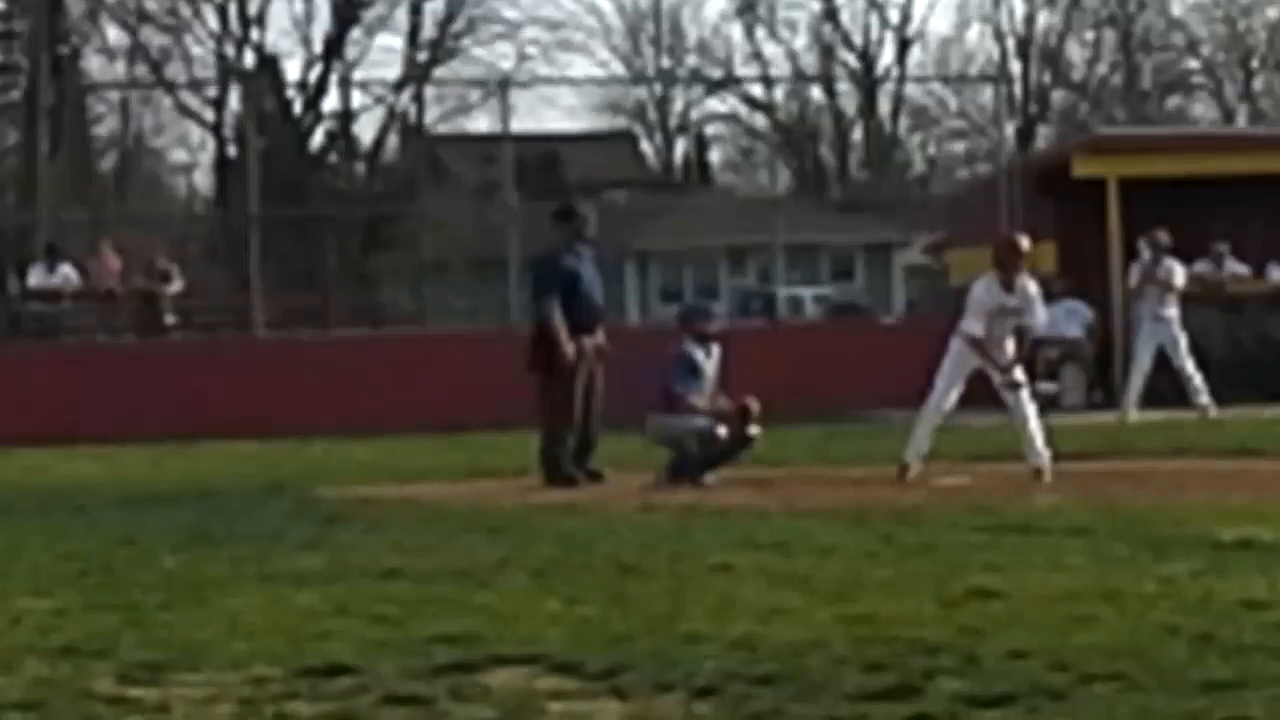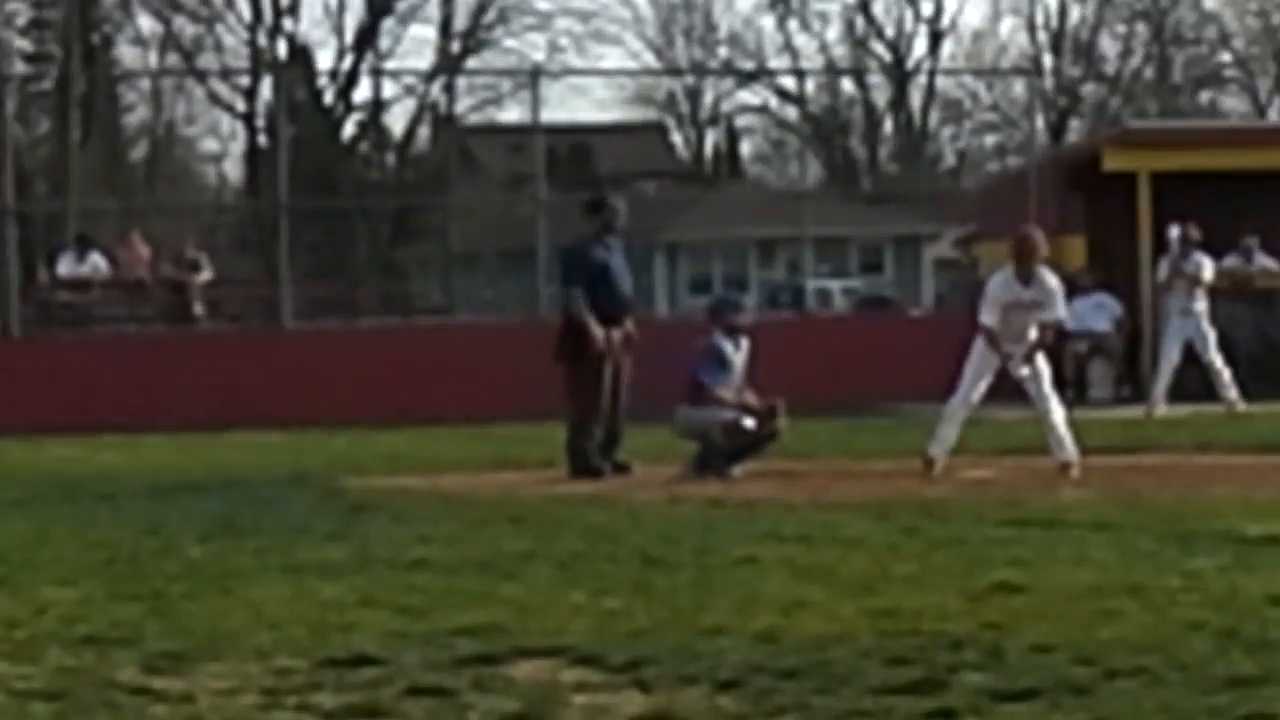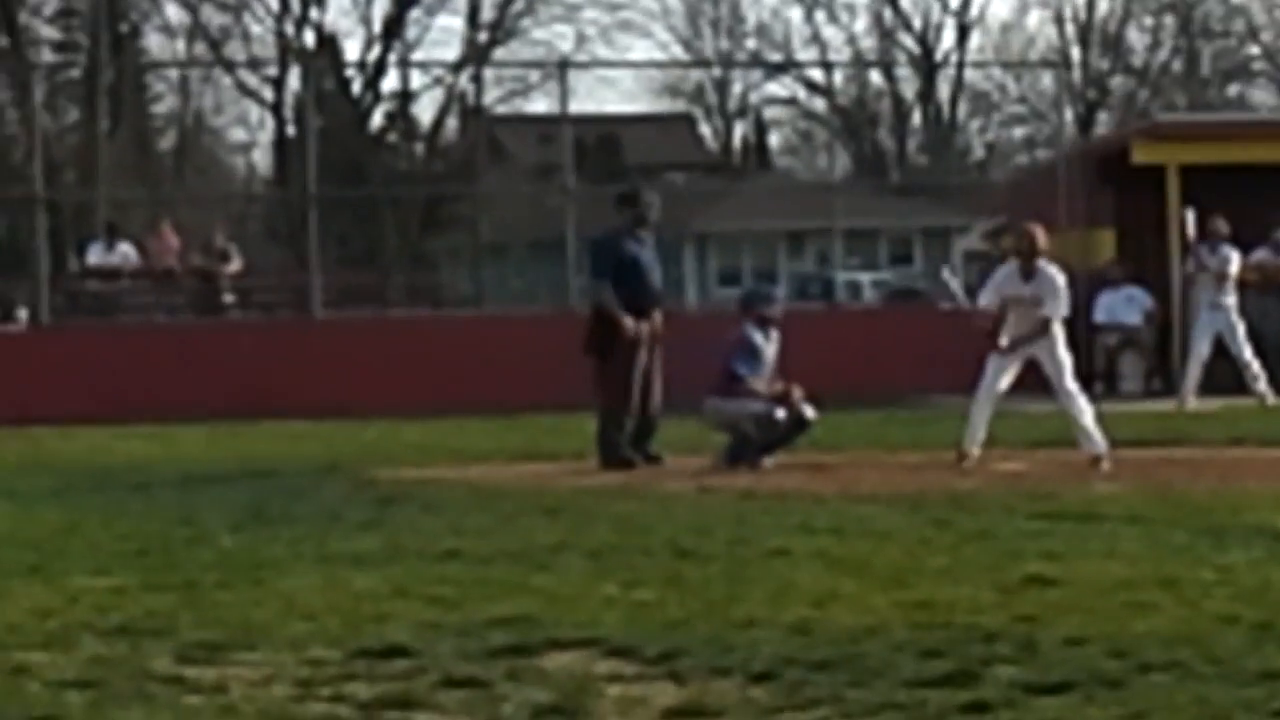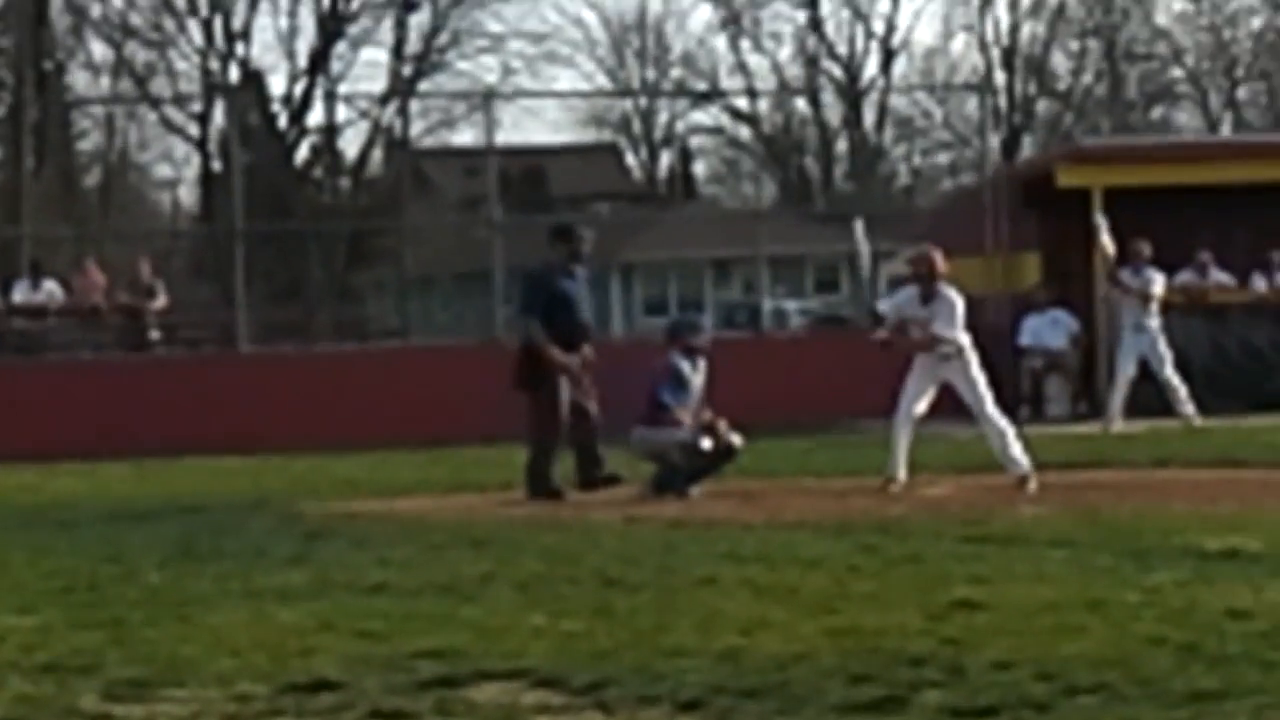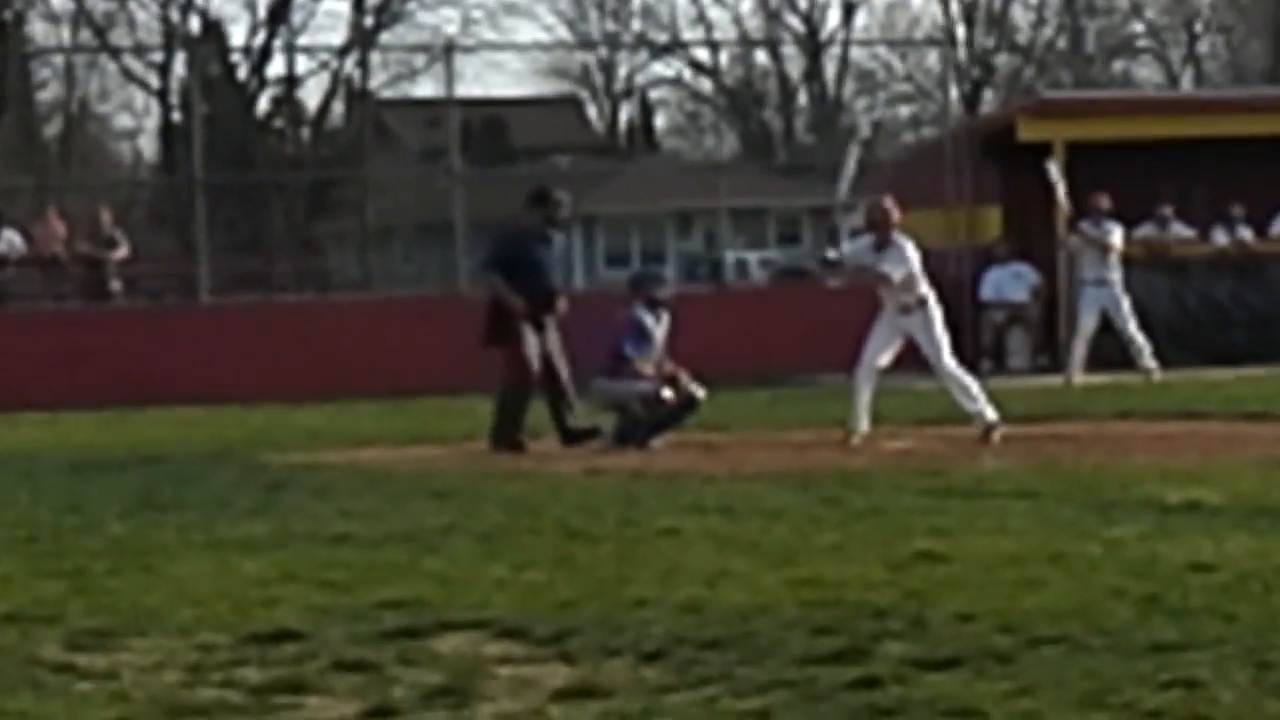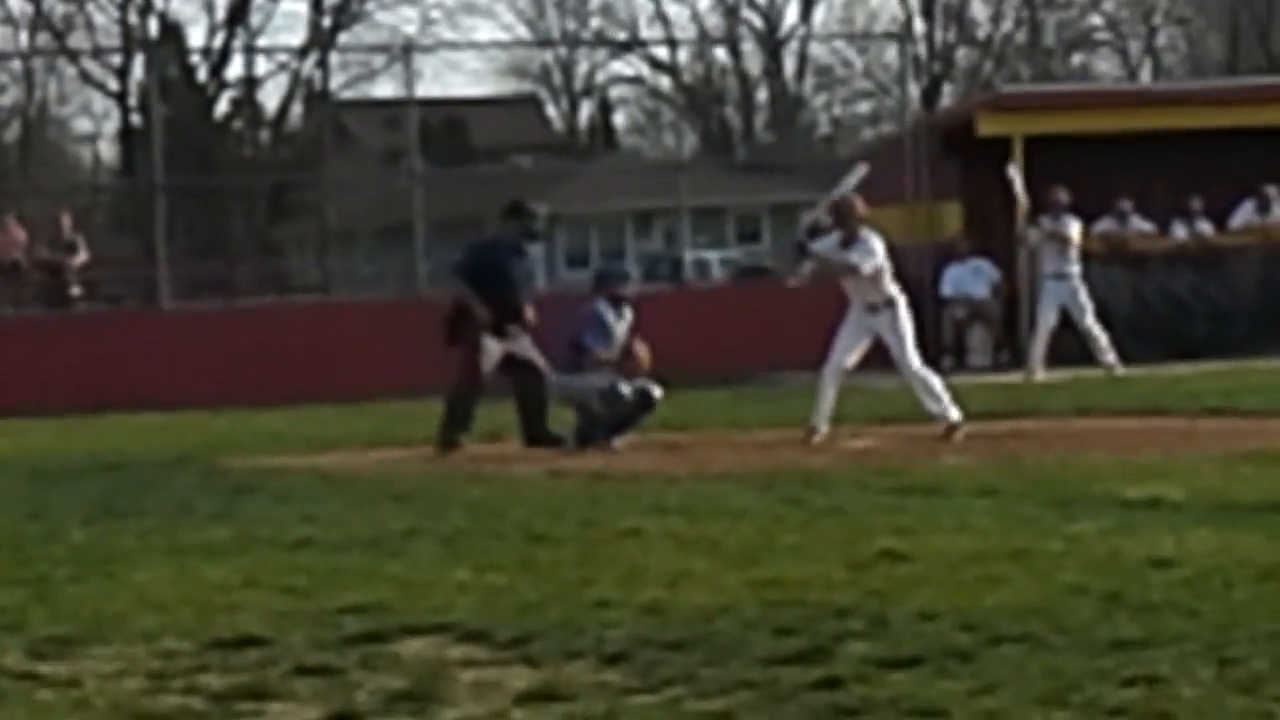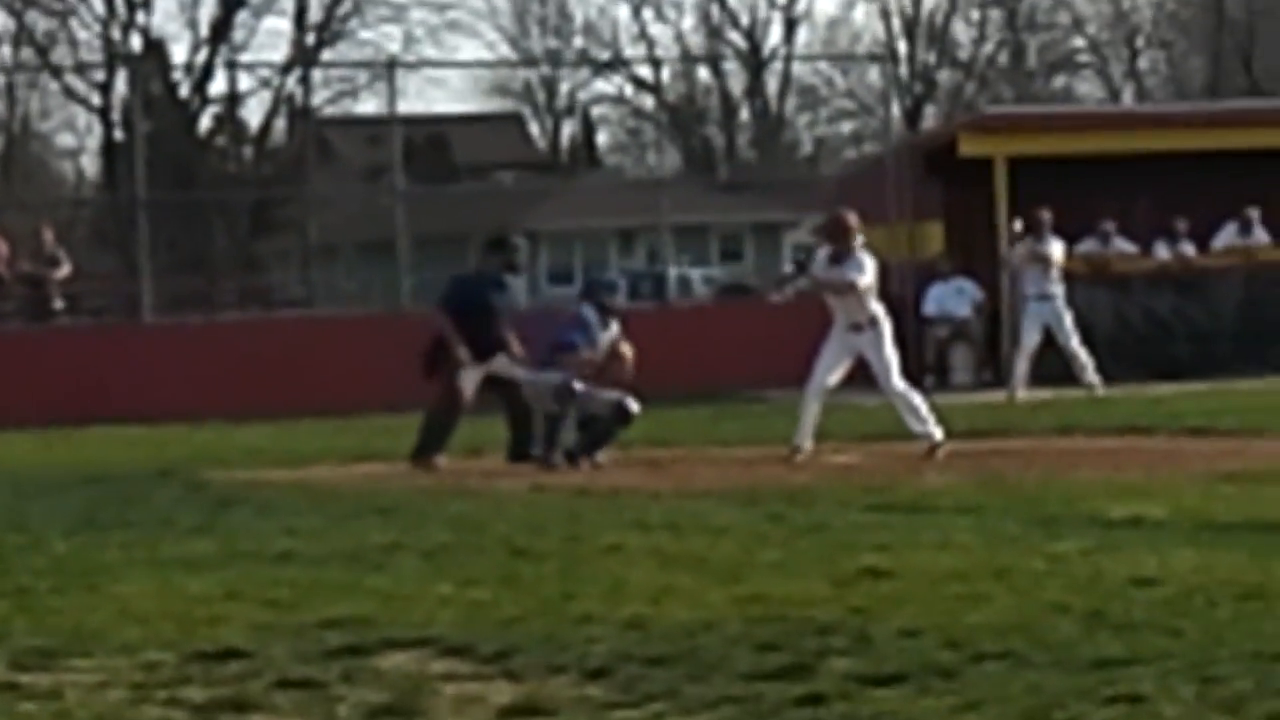
dt=0.2s
person 1, frame 1
left shoulder: (587, 257)
right shoulder: (553, 262)
right elbow: (549, 304)
left wrist: (599, 333)
right wrist: (563, 341)
left hip: (590, 342)
right hip: (565, 343)
left knee: (590, 406)
right knee: (563, 408)
left ankle: (581, 463)
right ankle: (557, 467)
person 1, frame 2
left shoulder: (616, 248)
right shoulder: (580, 252)
right elbow: (574, 294)
left wrist: (627, 322)
right wrist: (592, 327)
left hip: (617, 333)
right hip: (592, 333)
left knee: (616, 398)
right knee: (590, 399)
left ankle: (606, 455)
right ankle: (583, 459)
person 1, frame 3
left shoulder: (647, 241)
right shoulder: (610, 244)
right elbow: (601, 287)
left wrist: (655, 313)
right wrist: (622, 317)
left hip: (647, 325)
right hip: (620, 326)
left knee: (650, 390)
right knee: (620, 391)
left ankle: (639, 446)
right ankle: (613, 451)
person 1, frame 4
left shoulder: (579, 275)
right shoulder: (542, 278)
right elbow: (528, 321)
left wrist: (585, 346)
right wrist: (549, 350)
left hip: (575, 358)
right hip: (549, 359)
left knee: (587, 414)
right knee: (551, 421)
left ankle: (591, 472)
right ankle: (539, 482)
person 1, frame 5
left shoulder: (552, 240)
right shoulder: (514, 240)
right elbow: (490, 274)
left wrist: (559, 298)
right wrist: (511, 299)
left hip: (544, 317)
right hip: (516, 316)
left knee: (558, 372)
right knee: (524, 371)
left ankle: (569, 428)
right ankle: (505, 434)
person 1, frame 6
left shoulder: (523, 254)
right shoulder: (485, 250)
right elbow: (460, 281)
left wrist: (527, 309)
right wrist: (477, 308)
left hip: (511, 327)
right hip: (480, 325)
left knee: (535, 371)
right knee: (476, 371)
left ankle: (537, 431)
right ankle: (451, 433)
person 1, frame 7
left shoulder: (502, 286)
right shoulder: (466, 283)
right elbow: (442, 314)
left wrist: (511, 343)
right wrist: (457, 346)
left hip: (493, 355)
right hip: (466, 355)
left knee: (520, 391)
right knee: (456, 394)
left ankle: (522, 449)
right ankle: (425, 452)
person 2, frame 1
left shoulder: (1029, 289)
right shoulder: (982, 291)
left elbow: (1026, 331)
right elbow: (973, 337)
left wrist: (1013, 366)
right wrist: (998, 369)
left hip: (1001, 347)
right hip: (966, 346)
left knee: (1023, 404)
right knee: (939, 403)
left ankle: (1040, 462)
right ankle: (911, 459)
person 2, frame 2
left shoulder: (1049, 283)
right shoulder: (999, 283)
left elbow: (1049, 328)
right elbow: (986, 327)
left wrist: (1028, 358)
right wrist: (1005, 360)
left hip: (1027, 344)
right hip: (992, 342)
left knee: (1046, 399)
right knee: (965, 397)
left ankle: (1068, 456)
right ankle: (936, 453)
person 2, frame 3
left shoulder: (1053, 278)
right shoulder: (1003, 274)
left elbow: (1047, 325)
right elbow: (984, 309)
left wrist: (1015, 346)
right wrist: (997, 337)
left hip: (1047, 337)
right hip: (1010, 335)
left knee: (1069, 392)
right knee: (987, 391)
left ankle: (1098, 450)
right ankle: (969, 448)
person 2, frame 4
left shoulder: (951, 301)
right shoulder: (906, 296)
left elbow: (934, 342)
right elbow: (879, 316)
left wrist: (895, 339)
right wrist: (882, 329)
left hip: (959, 359)
right hip: (926, 361)
left knee: (986, 412)
right knee: (904, 415)
left ankle: (1022, 469)
right ankle: (896, 474)
person 2, frame 5
left shoulder: (903, 250)
right shoulder: (864, 244)
left elbow: (877, 280)
right elbow: (839, 258)
left wrist: (843, 265)
right wrist: (836, 259)
left hip: (921, 311)
right hip: (892, 312)
left knee: (944, 365)
right knee: (866, 366)
left ankle: (988, 418)
right ankle: (858, 426)
person 2, frame 6
left shoulder: (871, 245)
right shoulder: (833, 241)
left elbow: (845, 271)
left wrist: (812, 256)
left hip: (889, 309)
right hip: (860, 311)
left knee: (910, 365)
right knee: (833, 367)
left ankle: (951, 417)
right ankle: (819, 424)
person 2, frame 7
left shoulder: (863, 261)
right shoulder: (822, 258)
left elbow: (844, 289)
right elbow: (794, 283)
left wrist: (810, 277)
left hip: (873, 329)
right hip: (843, 330)
left knee: (893, 385)
right knee: (816, 385)
left ankle: (934, 436)
right ankle: (802, 442)
person 3, frame 1
left shoulder: (1174, 266)
right shoulder: (1138, 267)
left elbow: (1175, 288)
right elbow: (1134, 295)
left wrist: (1155, 277)
right wrist: (1145, 277)
left hip: (1170, 322)
right hip: (1146, 323)
left knee: (1185, 364)
right knee: (1139, 367)
left ankle: (1204, 403)
right ankle: (1128, 408)
person 3, frame 2
left shoulder: (1203, 261)
right shoulder: (1167, 261)
left elbow: (1202, 282)
right elbow: (1162, 290)
left wrist: (1182, 271)
right wrist: (1173, 273)
left hip: (1198, 317)
right hip: (1175, 318)
left knee: (1213, 359)
right knee: (1166, 362)
left ankle: (1232, 398)
right ankle: (1155, 403)
person 3, frame 3
left shoulder: (1231, 254)
right shoulder: (1197, 253)
left elbow: (1226, 277)
right elbow: (1190, 282)
left wrist: (1205, 265)
right wrist: (1197, 266)
left hip: (1227, 311)
right hip: (1204, 311)
left knee: (1243, 353)
right knee: (1196, 355)
left ankle: (1263, 392)
right ankle: (1186, 396)
person 3, frame 4
left shoulder: (1155, 276)
right shoulder: (1121, 275)
left elbow: (1149, 298)
right elbow: (1113, 299)
left wrist: (1124, 287)
right wrist: (1114, 285)
left hip: (1151, 332)
right hip: (1128, 333)
left knee: (1168, 374)
right knee: (1122, 377)
left ankle: (1188, 413)
right ankle: (1112, 419)
person 3, frame 5
left shoulder: (1114, 229)
right shoulder: (1081, 228)
left elbow: (1109, 247)
right elbow: (1072, 250)
left wrist: (1084, 235)
left hip: (1112, 286)
right hip: (1089, 287)
left knee: (1129, 328)
right knee: (1083, 330)
left ankle: (1150, 367)
right ankle: (1073, 372)
person 3, frame 6
left shoulder: (1073, 223)
right shoulder: (1040, 224)
left elbow: (1067, 240)
right elbow: (1031, 244)
left wrist: (1044, 229)
left hip: (1071, 281)
right hip: (1049, 282)
left knee: (1089, 323)
right knee: (1043, 326)
left ankle: (1111, 362)
right ankle: (1034, 368)
person 3, frame 7
left shoulder: (1056, 243)
right shoulder: (1024, 245)
left elbow: (1049, 260)
right elbow: (1014, 266)
left wrist: (1028, 247)
left hip: (1054, 301)
right hip: (1032, 302)
left knee: (1071, 343)
right knee: (1025, 346)
left ankle: (1093, 382)
right ankle: (1016, 387)
person 4, frame 1
left shoulder: (713, 351)
right shoulder: (685, 357)
left elbow: (713, 396)
right elbow: (682, 403)
left wrist: (737, 408)
right wrist: (721, 413)
left hip: (694, 420)
right hip: (666, 423)
left knee: (747, 432)
right knee: (715, 431)
left ankle: (694, 470)
right ankle: (676, 471)
person 4, frame 2
left shoulder: (742, 344)
right shoulder: (714, 349)
left elbow: (740, 389)
right elbow: (710, 395)
left wrist: (762, 406)
right wrist: (748, 406)
left hip: (723, 412)
right hip: (693, 415)
left knee: (772, 424)
right knee: (743, 424)
left ankle: (721, 461)
right ankle: (702, 463)
person 4, frame 3
left shoulder: (772, 336)
right shoulder: (745, 341)
left elbow: (771, 380)
right elbow: (743, 387)
left wrist: (788, 391)
right wrist: (779, 396)
left hip: (753, 403)
right hip: (723, 406)
left knee: (805, 416)
right knee: (774, 416)
left ankle: (752, 453)
right ankle: (733, 455)
person 4, frame 4
left shoulder: (699, 365)
right shoulder: (672, 370)
left elbow: (699, 408)
right elbow: (668, 416)
left wrist: (714, 422)
right wrist: (703, 427)
left hip: (679, 432)
right hip: (650, 436)
left knee: (732, 443)
right knee: (699, 444)
left ankle: (679, 482)
right ankle: (662, 483)
person 4, frame 5
left shoulder: (662, 318)
right shoulder: (634, 322)
left elbow: (661, 359)
right elbow: (628, 368)
left wrist: (677, 374)
right wrist: (665, 378)
left hip: (640, 385)
right hip: (611, 388)
left knee: (695, 394)
right knee: (660, 395)
left ankle: (641, 433)
right ankle: (623, 435)
person 4, frame 6
left shoulder: (625, 315)
right shoulder: (594, 317)
right elbow: (588, 359)
right wrist: (620, 359)
left hip: (602, 381)
right hip: (572, 382)
left knee: (651, 394)
right knee: (617, 390)
left ankle: (602, 434)
right ankle: (585, 435)
person 4, frame 7
left shoulder: (612, 328)
right shoulder: (579, 323)
left elbow: (624, 373)
right elbow: (569, 361)
left hip: (583, 388)
left knee: (628, 408)
left ankle: (580, 451)
right ankle: (551, 450)
